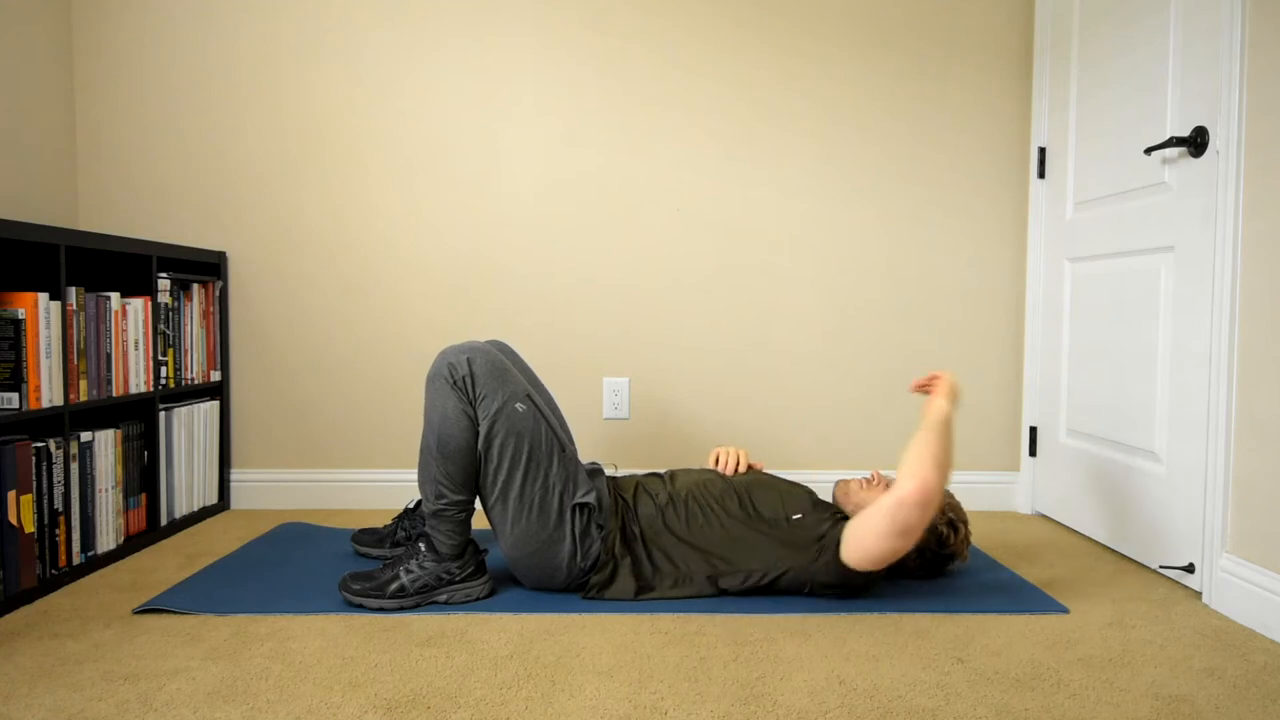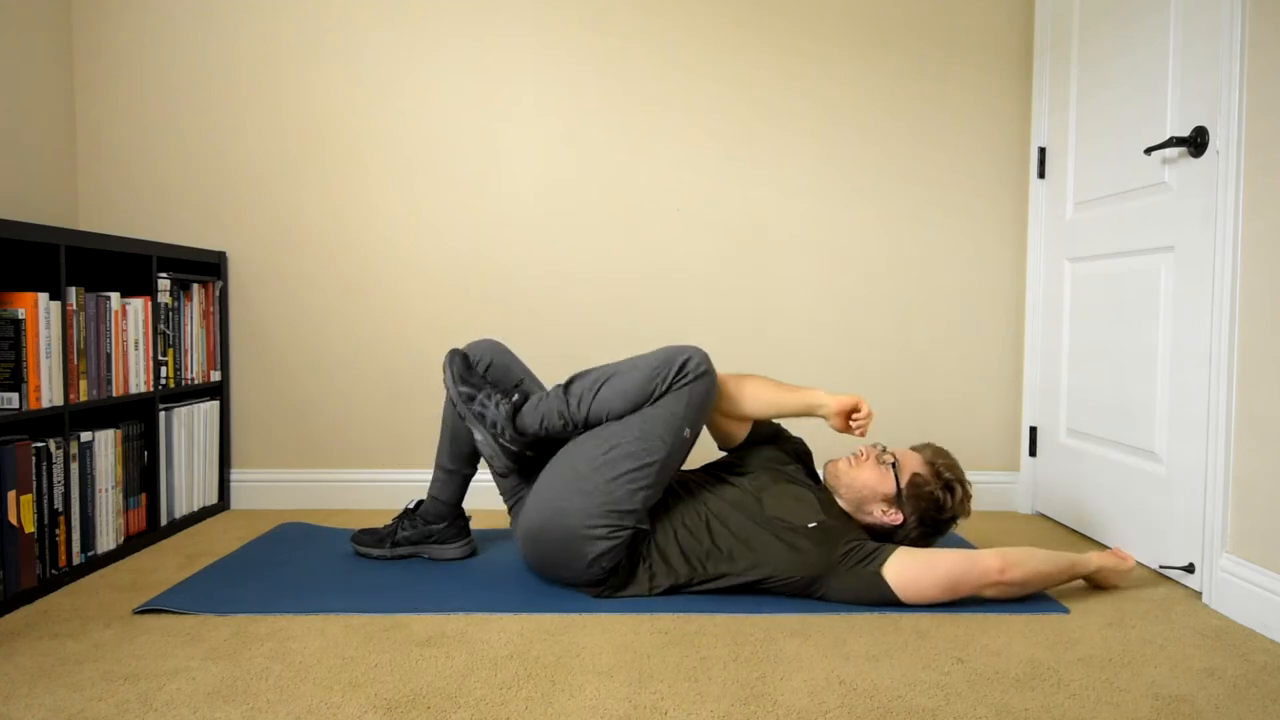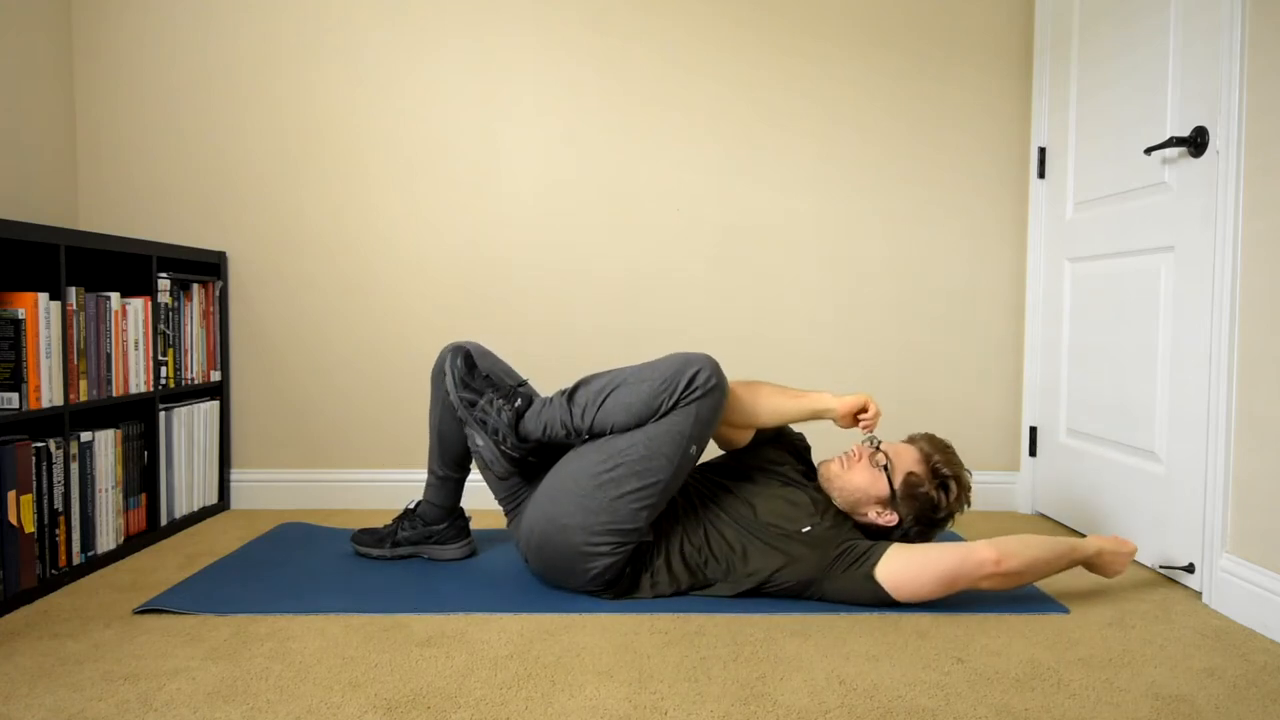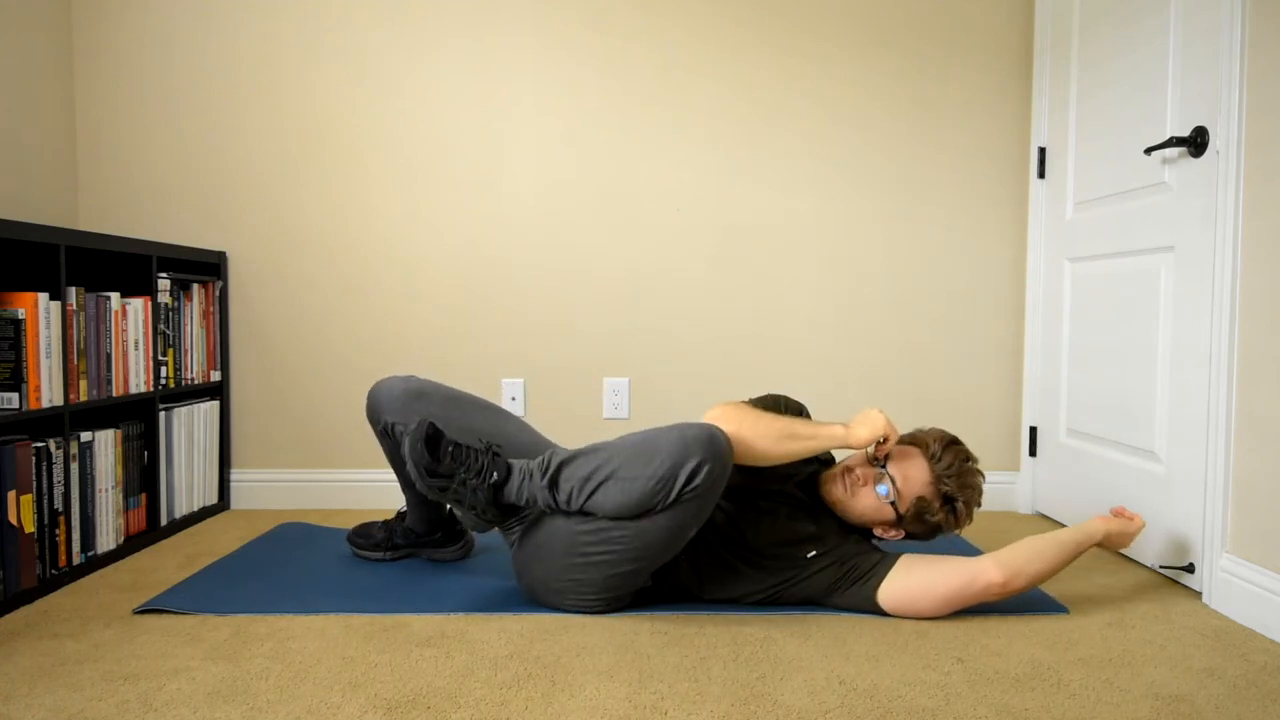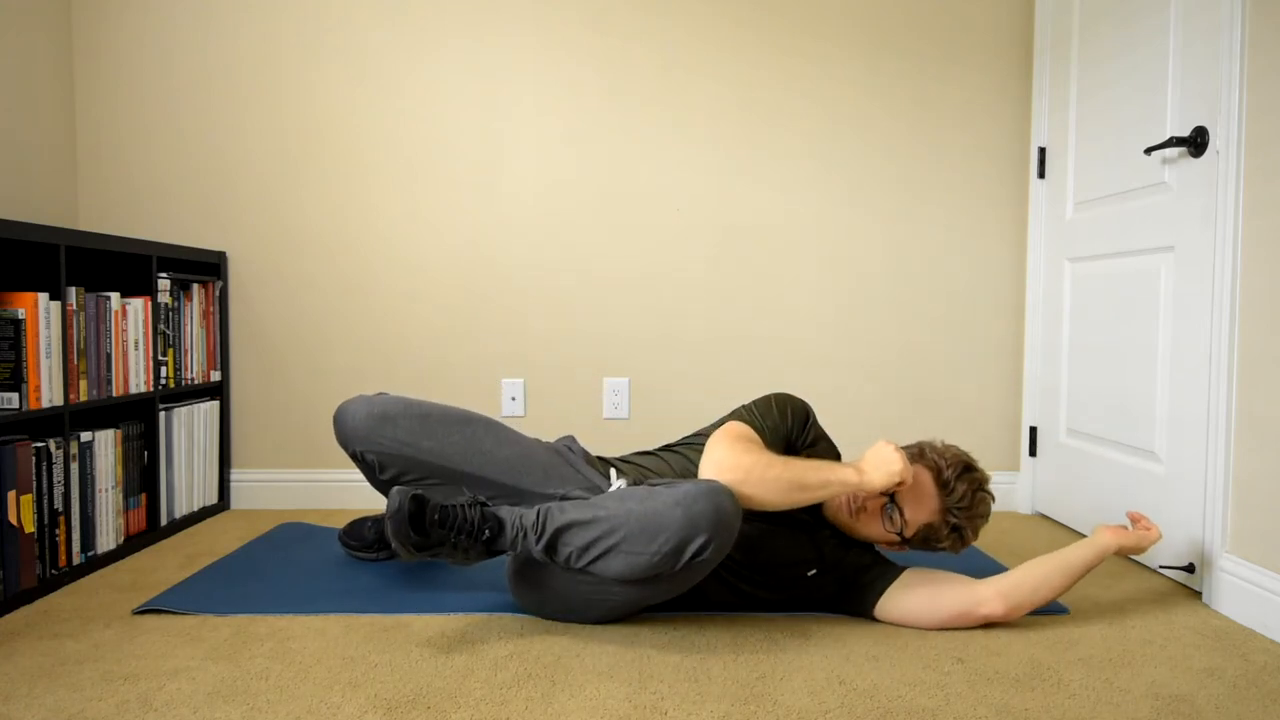
dt=1s
person 1, frame 1
left shoulder: (840, 560)
right shoulder: (813, 520)
left elbow: (913, 499)
left wrist: (940, 411)
right wrist: (733, 461)
left hip: (574, 543)
right hip: (600, 501)
left knee: (465, 368)
right knee: (488, 359)
left ankle: (445, 561)
right ankle: (430, 522)
person 1, frame 2
left shoulder: (845, 556)
right shoulder: (786, 465)
left elbow: (990, 570)
right elbow: (720, 392)
right wrist: (820, 402)
left hip: (581, 541)
right hip: (555, 510)
left knee: (683, 363)
right knee: (483, 355)
left ankle: (512, 424)
right ankle: (438, 522)
person 1, frame 3
left shoulder: (843, 554)
right shoulder: (787, 458)
left elbow: (986, 561)
right elbow: (724, 410)
right wrist: (827, 403)
left hip: (577, 547)
right hip: (549, 507)
left knee: (694, 373)
right knee: (461, 359)
left ankle: (520, 421)
right ankle: (437, 524)
person 1, frame 4
left shoulder: (844, 560)
right shoulder: (787, 416)
left elbow: (990, 573)
right elbow: (722, 420)
right wrist: (842, 432)
left hip: (572, 575)
right hip: (560, 498)
left knee: (697, 453)
right knee: (397, 399)
left ankle: (498, 487)
right ankle: (433, 529)
person 1, frame 5
left shoulder: (847, 568)
right shoulder: (791, 420)
left elbow: (990, 601)
right elbow: (724, 464)
right wrist: (854, 471)
left hip: (565, 582)
right hip: (578, 477)
left knee: (705, 516)
right knee: (364, 421)
left ankle: (489, 531)
right ankle: (420, 518)
